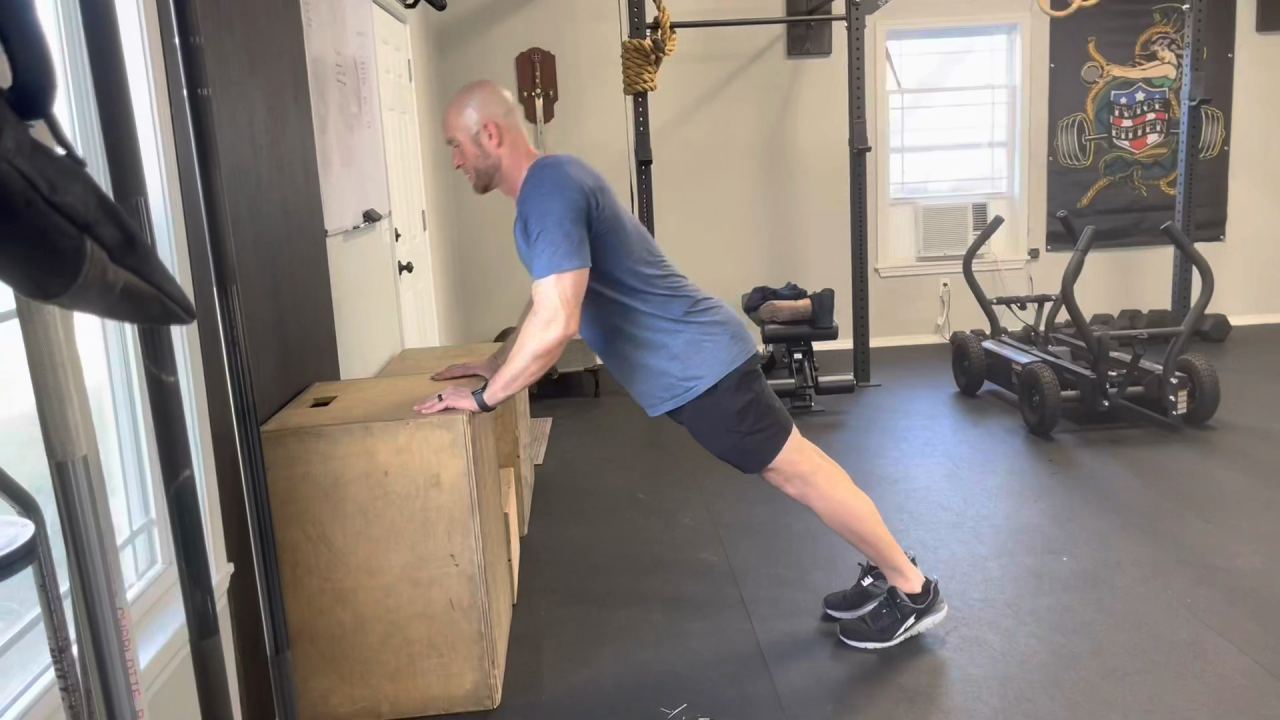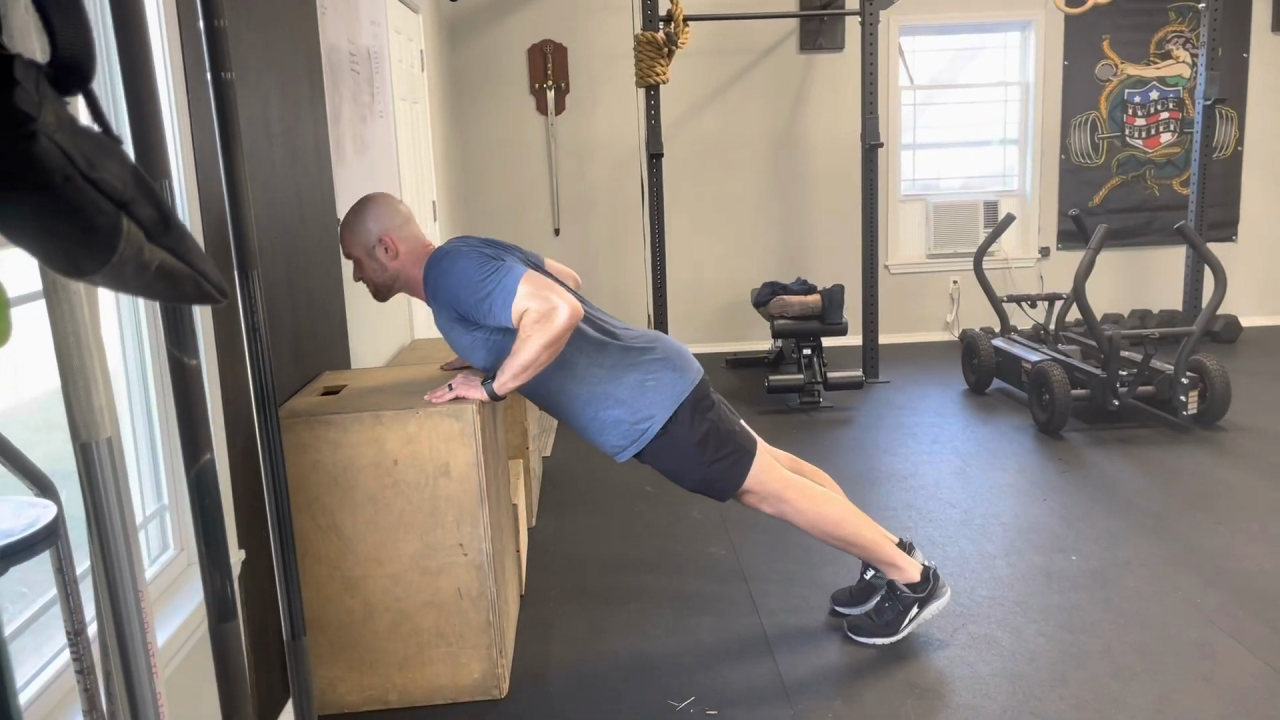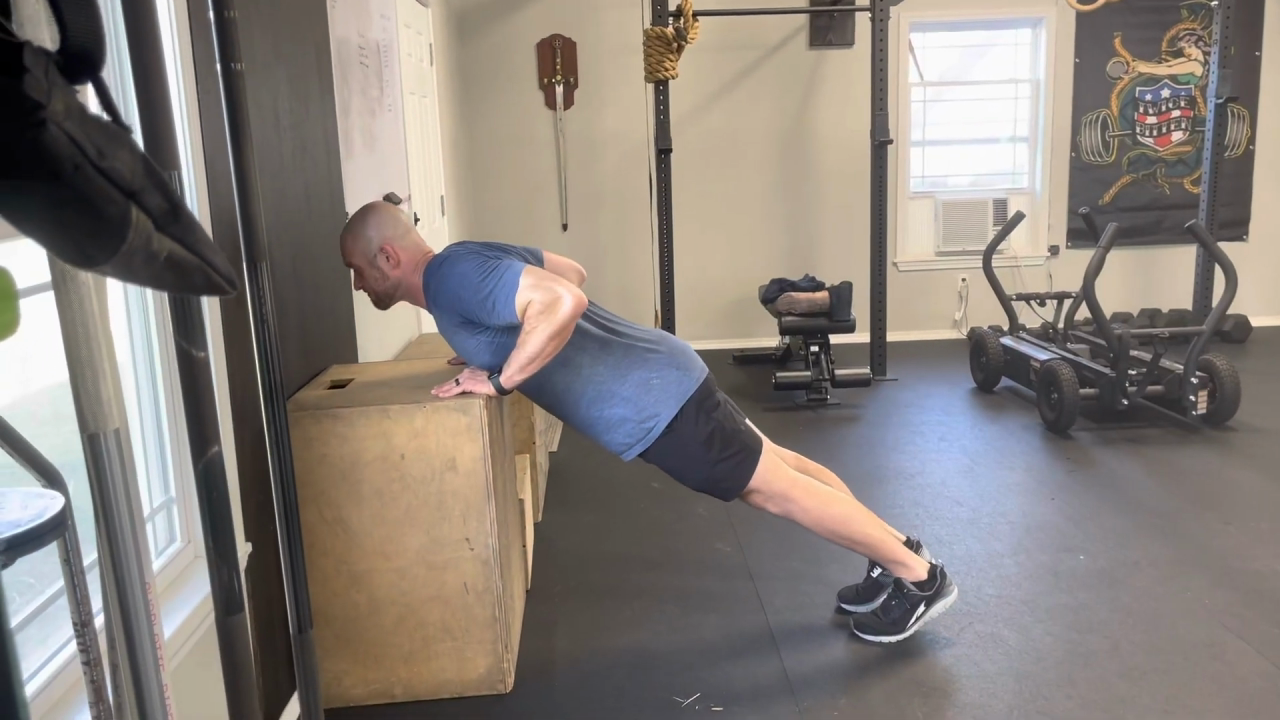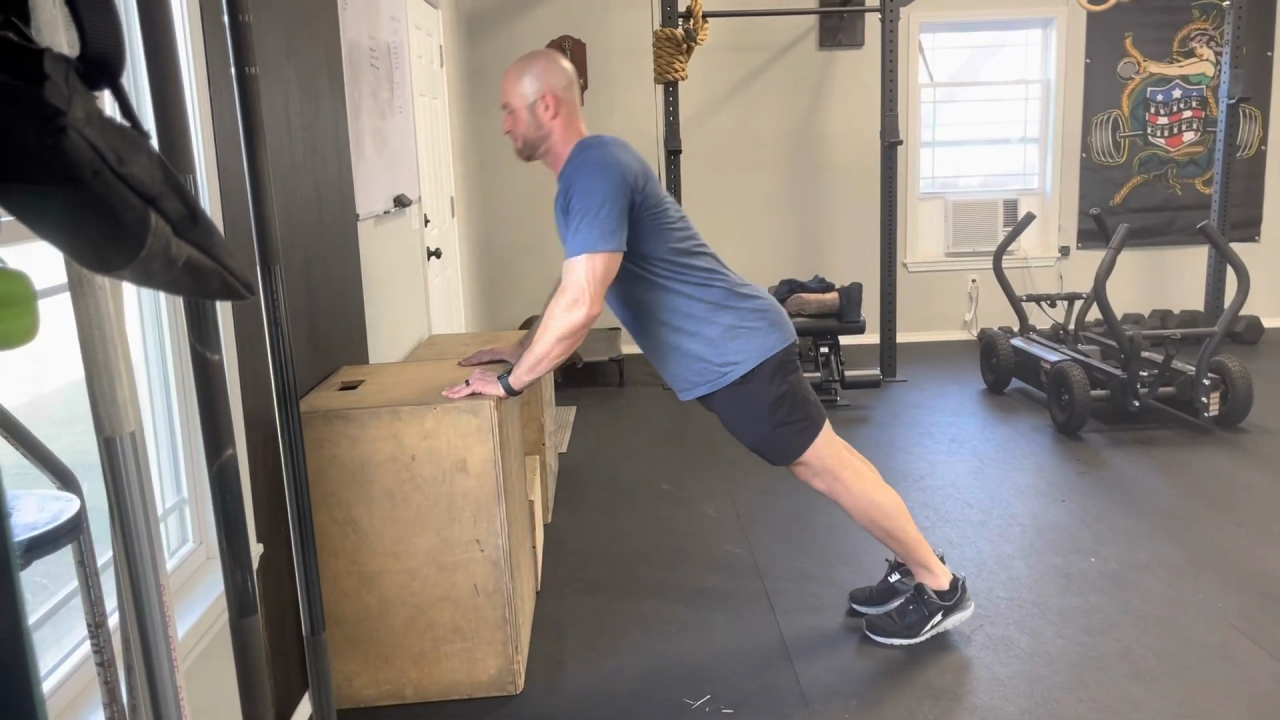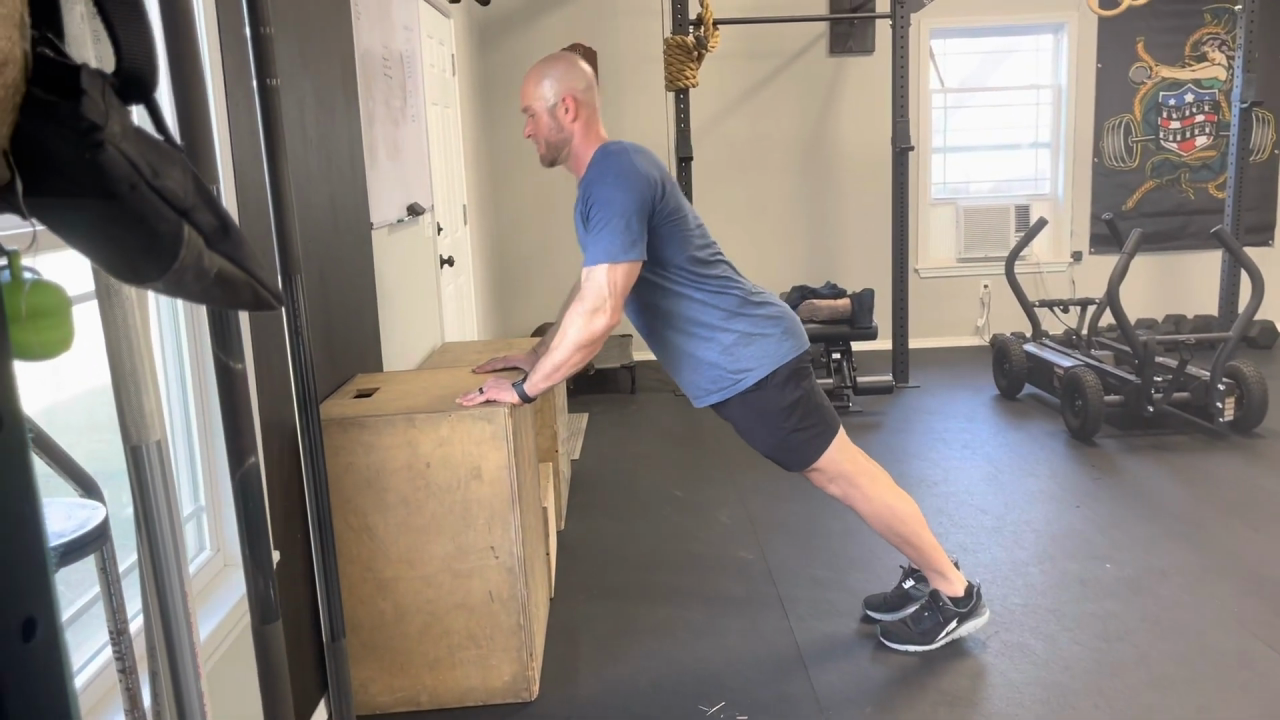
dt=0.7s
person 1, frame 1
left shoulder: (548, 193)
right shoulder: (553, 177)
left elbow: (555, 325)
right elbow: (554, 297)
left wrist: (484, 399)
right wrist: (495, 363)
left hip: (696, 367)
right hip: (701, 353)
left knee: (797, 472)
right knee: (795, 466)
left ankle: (913, 590)
right ankle: (886, 570)
person 1, frame 2
left shoulder: (451, 275)
right shoulder: (464, 257)
left elbow: (561, 312)
right elbow: (569, 279)
left wrist: (493, 386)
right wrist: (488, 353)
left hip: (649, 405)
right hip: (657, 379)
left knee: (772, 489)
right knee: (768, 468)
left ankle: (912, 578)
right ankle: (889, 555)
person 1, frame 3
left shoulder: (451, 279)
right shoulder: (468, 260)
left elbow: (563, 301)
right elbow: (571, 271)
left wrist: (500, 379)
left hip: (654, 403)
right hip: (661, 377)
left knee: (777, 487)
right knee: (776, 468)
left ankle: (918, 576)
right ankle: (895, 553)
person 1, frame 4
left shoulder: (592, 172)
right shoulder: (598, 160)
left elbow: (580, 305)
right elbow: (580, 288)
left wrist: (511, 383)
right wrist: (525, 349)
left hip: (731, 355)
right hip: (735, 343)
left knee: (827, 467)
right knee: (825, 461)
left ankle: (940, 589)
right ankle: (915, 569)
person 1, frame 5
left shoulder: (614, 178)
right shoulder: (614, 169)
left elbow: (597, 313)
right elbow: (594, 288)
left wrist: (525, 390)
right wrist: (538, 356)
left hip: (746, 361)
right hip: (748, 351)
left knee: (842, 473)
right knee: (839, 468)
left ankle: (955, 594)
right ankle: (927, 575)
